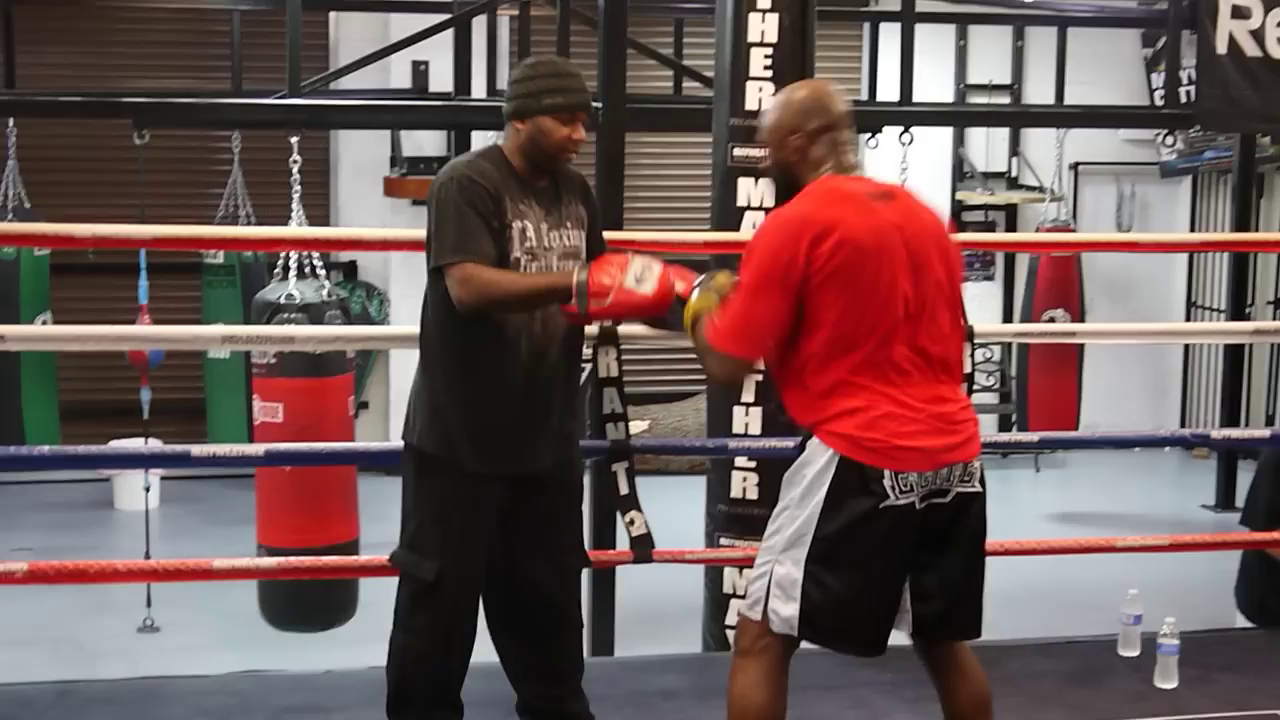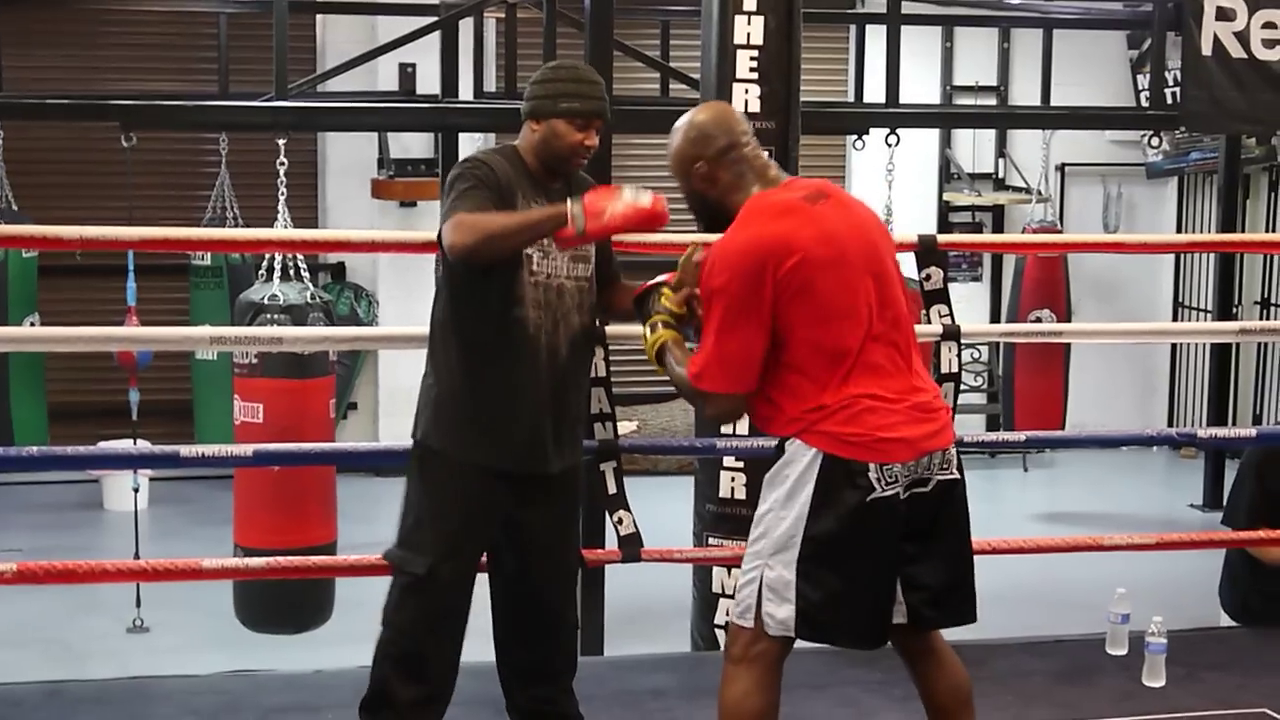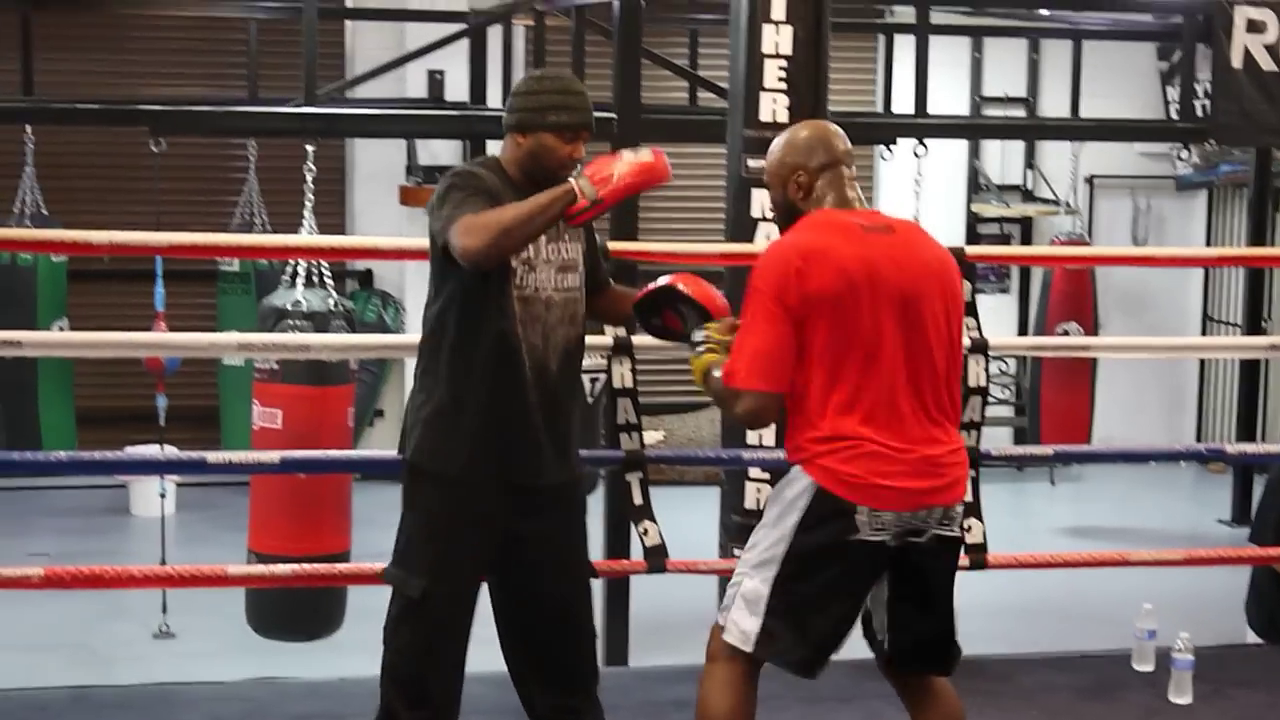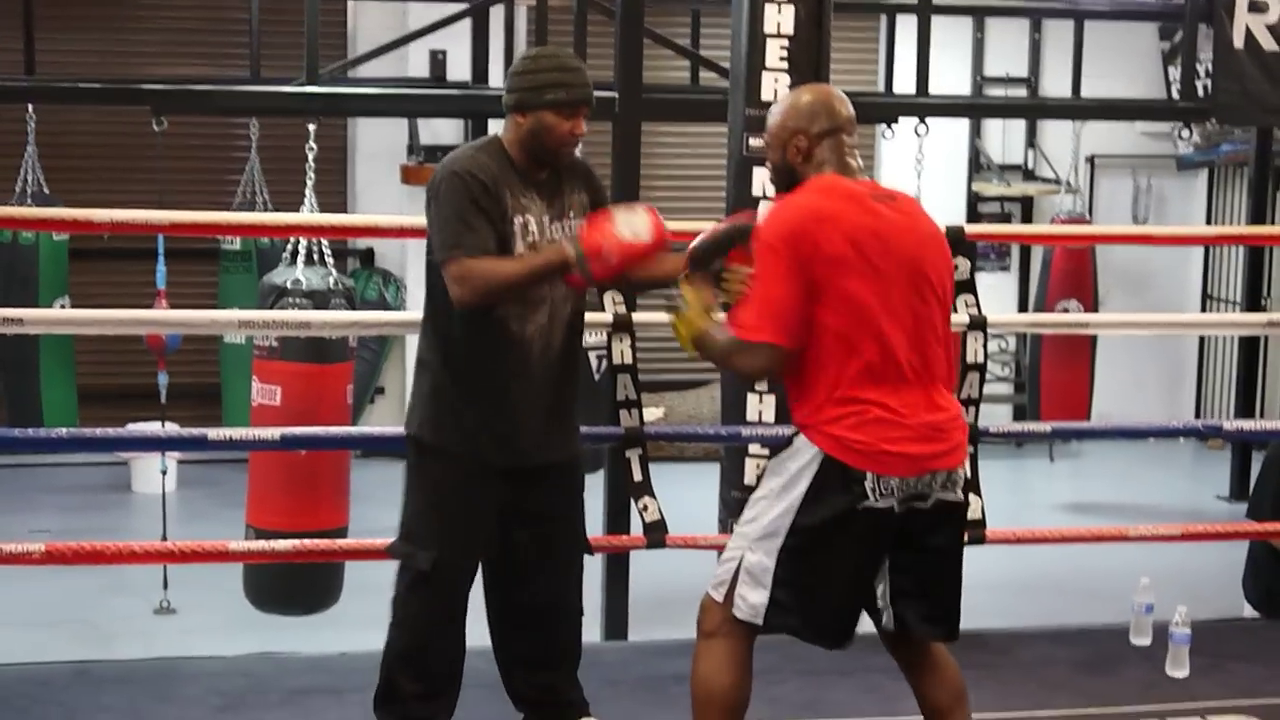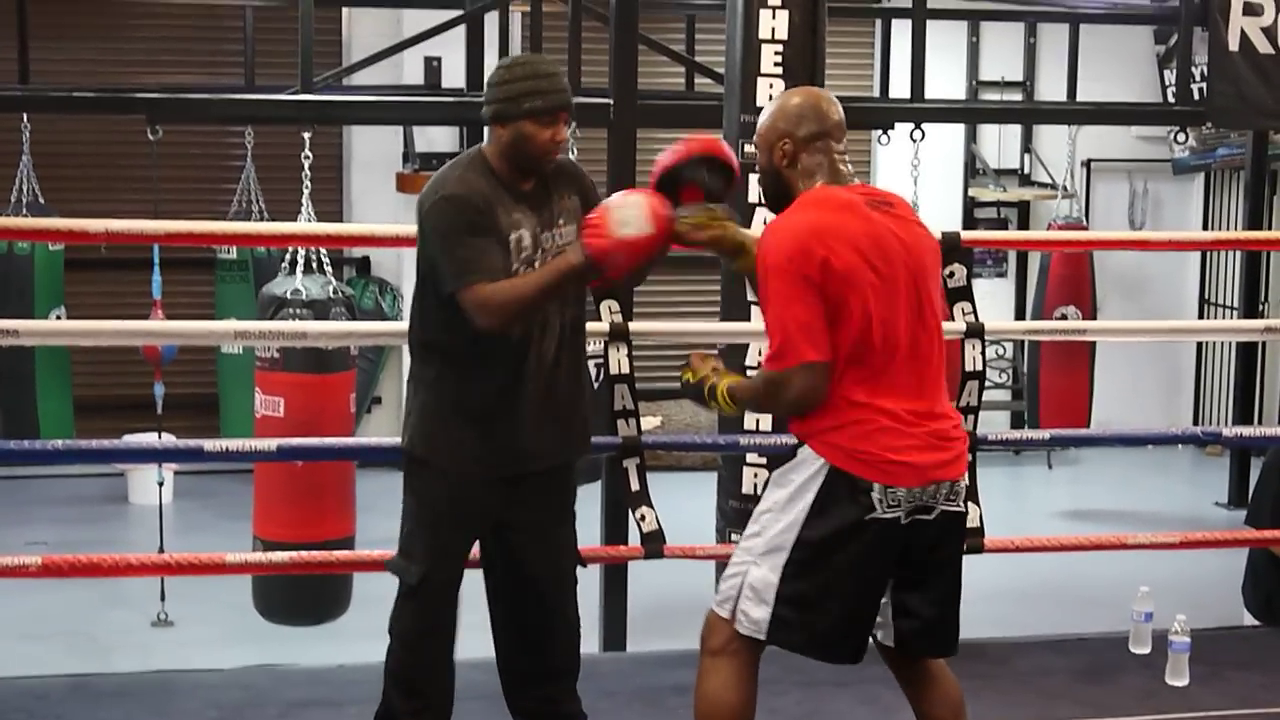
dt=0.4s
person 1, frame 1
left shoulder: (575, 192)
right shoulder: (467, 183)
left elbow: (598, 290)
right elbow: (469, 287)
left wrist: (653, 293)
right wrist: (574, 284)
left hip: (547, 435)
right hip: (461, 434)
left knee: (548, 588)
right knee: (442, 590)
person 1, frame 2
left shoulder: (583, 192)
right shoulder: (484, 175)
left elbow: (605, 294)
right elbow: (463, 239)
right wrist: (570, 215)
left hip: (551, 434)
right hip: (466, 433)
left knee: (545, 590)
right knee: (433, 584)
person 1, frame 3
left shoulder: (570, 208)
right shoulder: (466, 188)
left elbow: (598, 298)
right elbow: (475, 245)
right wrist: (576, 191)
left hip: (545, 448)
right hip: (457, 450)
left knee: (558, 600)
right knee: (433, 606)
person 1, frame 4
left shoulder: (576, 179)
right shoulder: (465, 177)
left elbow: (630, 262)
right elbow: (466, 286)
left wrist: (694, 259)
right wrist: (566, 258)
left hip: (546, 424)
right hip: (463, 424)
left knee: (548, 577)
right knee: (438, 576)
person 1, frame 5
left shoulder: (567, 180)
right shoulder: (455, 196)
left elbow: (613, 261)
right elbow: (488, 310)
left wrist: (659, 227)
right wrist: (579, 261)
left hip: (544, 433)
right hip: (457, 435)
left knee: (544, 588)
right knee: (430, 590)
person 2, frame 1
left shoulder: (794, 226)
right shoulder: (923, 217)
left elbow: (727, 361)
left wrist: (702, 307)
left hip: (861, 462)
right hip: (951, 455)
left knee: (760, 639)
right knee: (943, 640)
person 2, frame 2
left shoulder: (741, 249)
right shoulder: (847, 206)
left elbow: (721, 403)
left wrist: (663, 335)
left hip: (844, 461)
right hip: (928, 447)
left knee: (753, 646)
right knee: (920, 635)
person 2, frame 3
left shoulder: (789, 259)
right shoulder: (934, 253)
left elbow: (754, 409)
left wrist: (711, 361)
left hip: (840, 493)
right hip: (936, 492)
left knee: (730, 654)
right knee: (918, 667)
person 2, frame 4
left shoulder: (796, 220)
right shoulder: (918, 221)
left elbow: (755, 359)
left wrist: (698, 319)
left hip: (847, 459)
right hip: (937, 458)
left knee: (724, 623)
right knee: (917, 636)
person 2, frame 5
left shoulder: (792, 234)
right shoulder: (900, 217)
left elbow: (800, 386)
left wrist: (722, 388)
right wrist: (731, 235)
left hip: (850, 471)
right hip: (938, 468)
left knee: (727, 638)
right knee: (913, 648)
